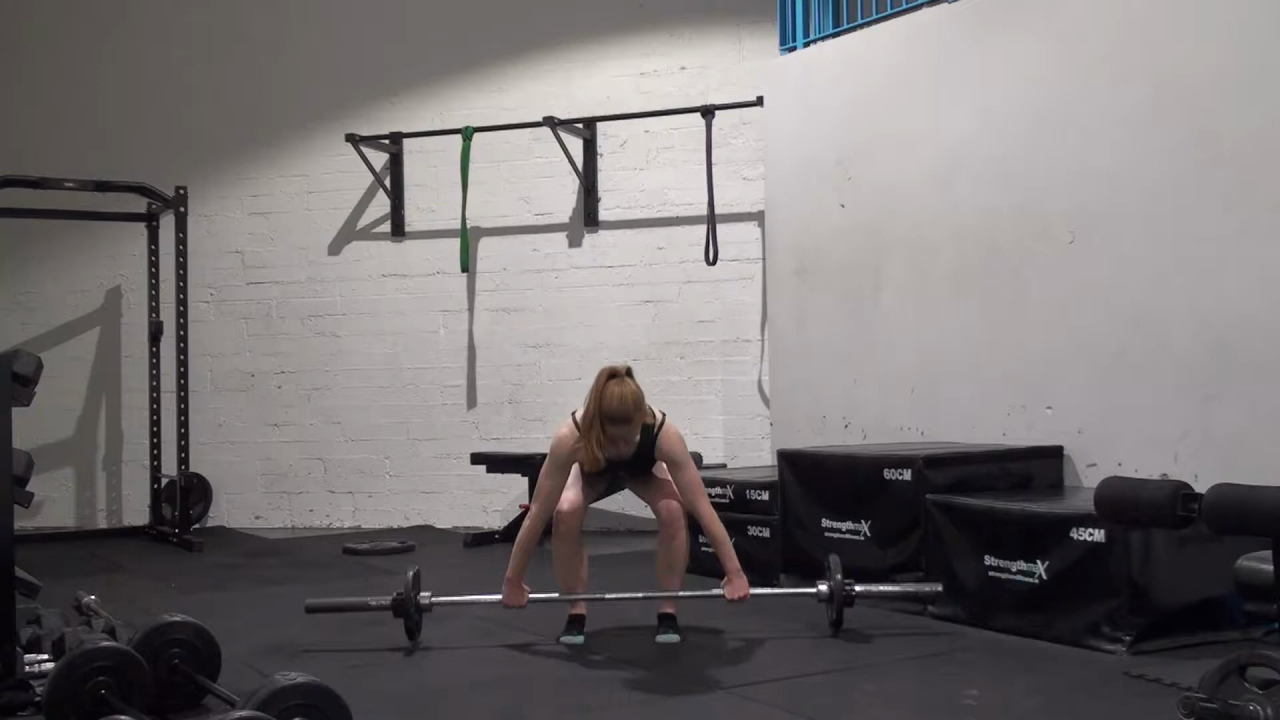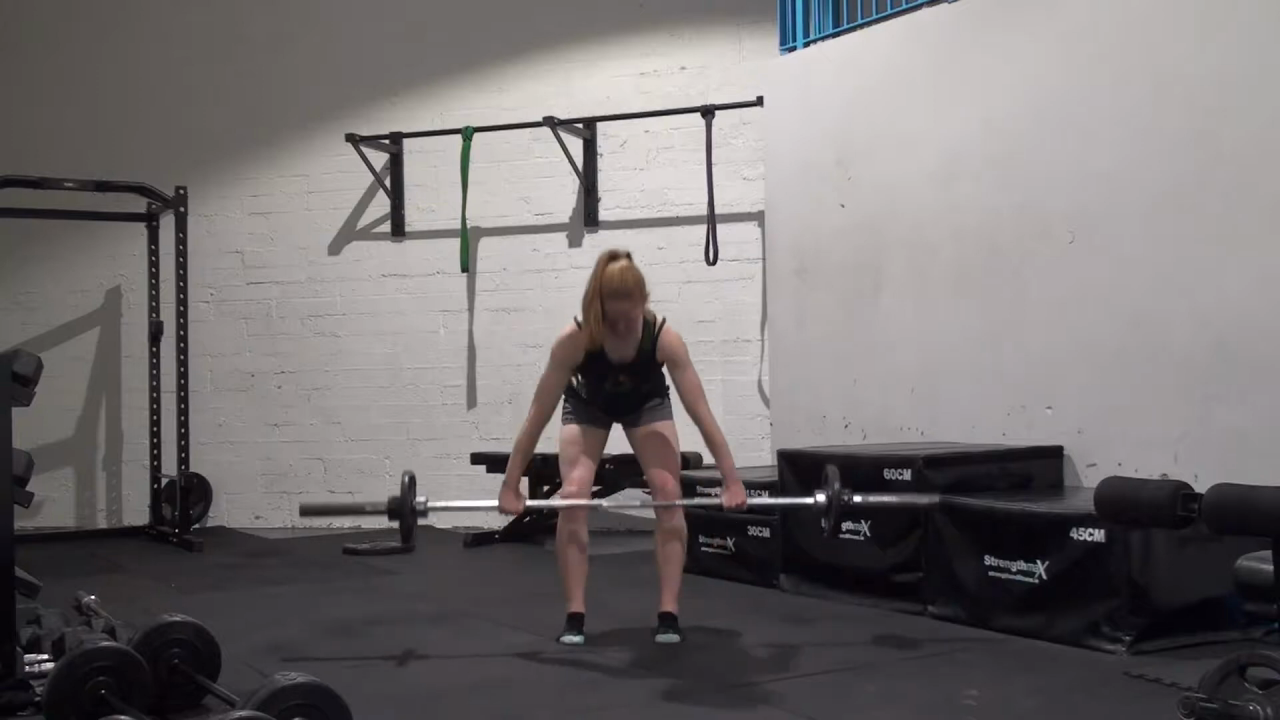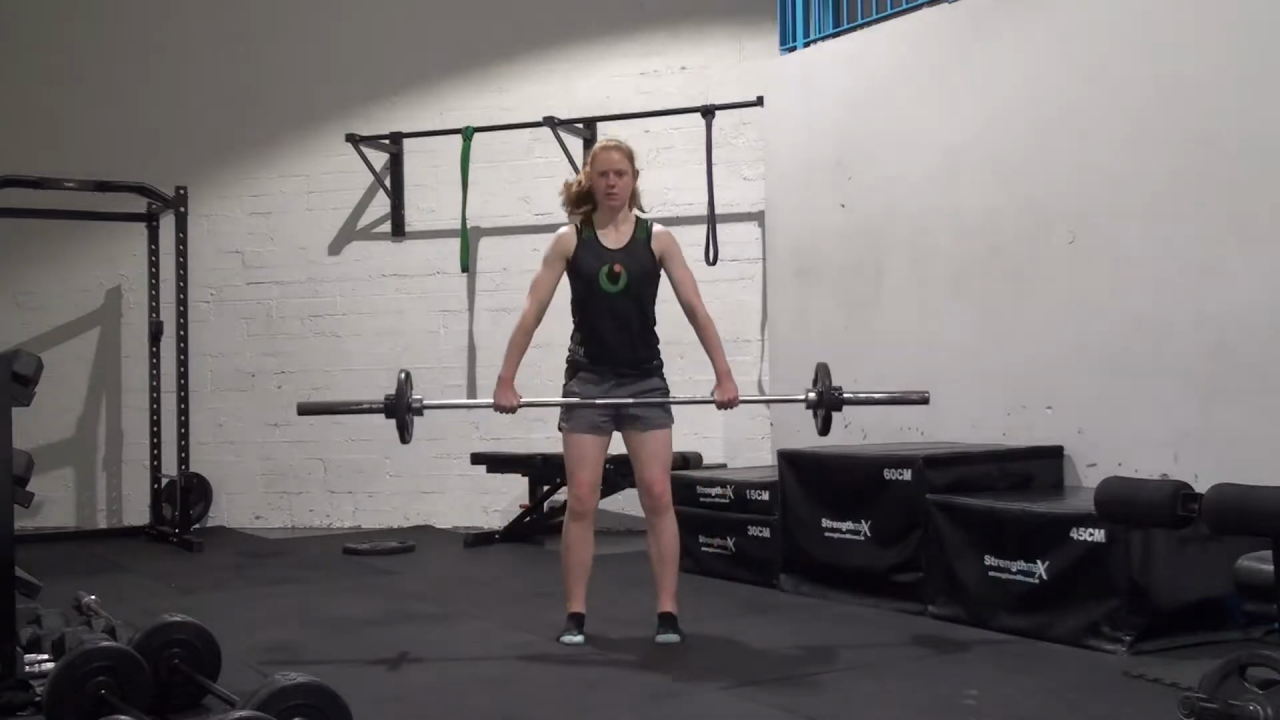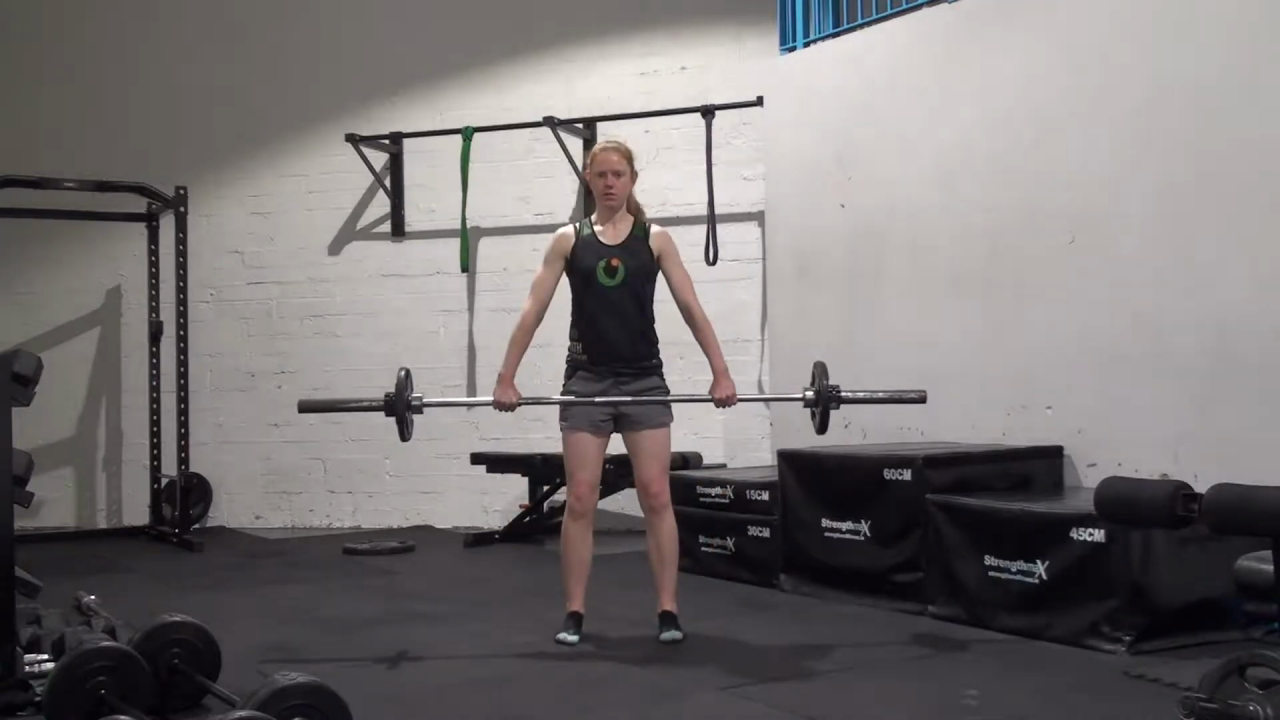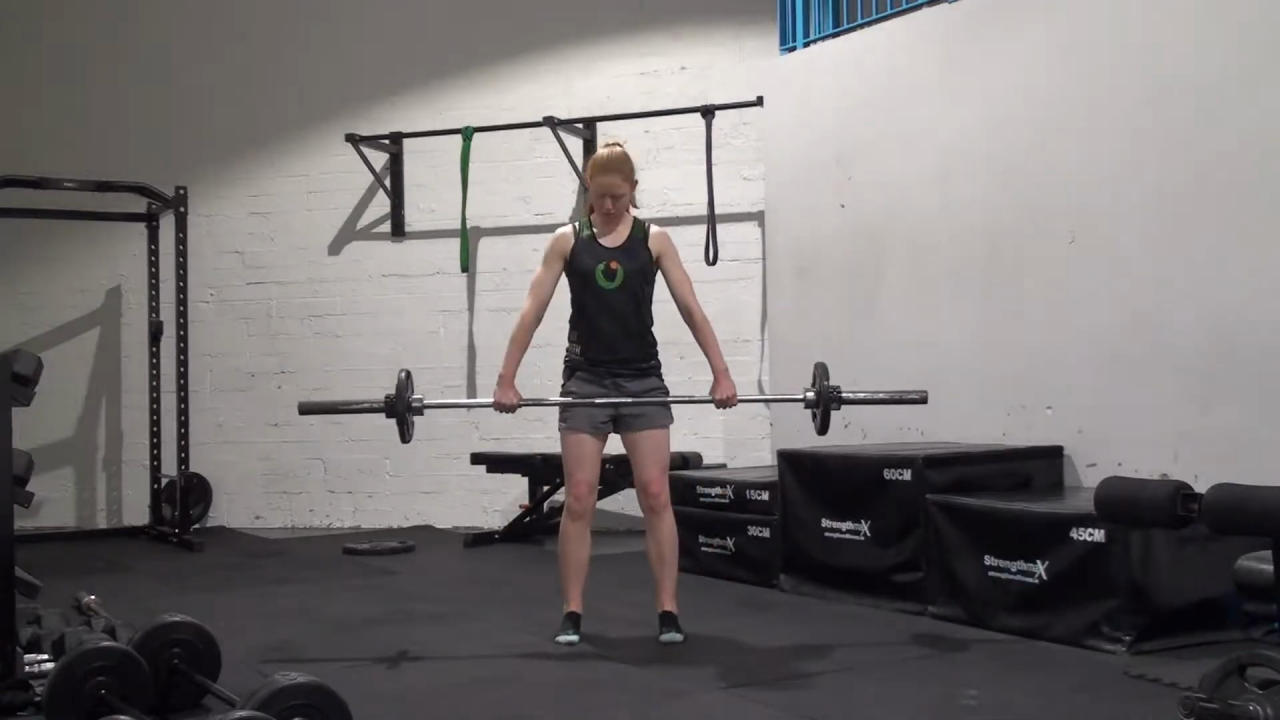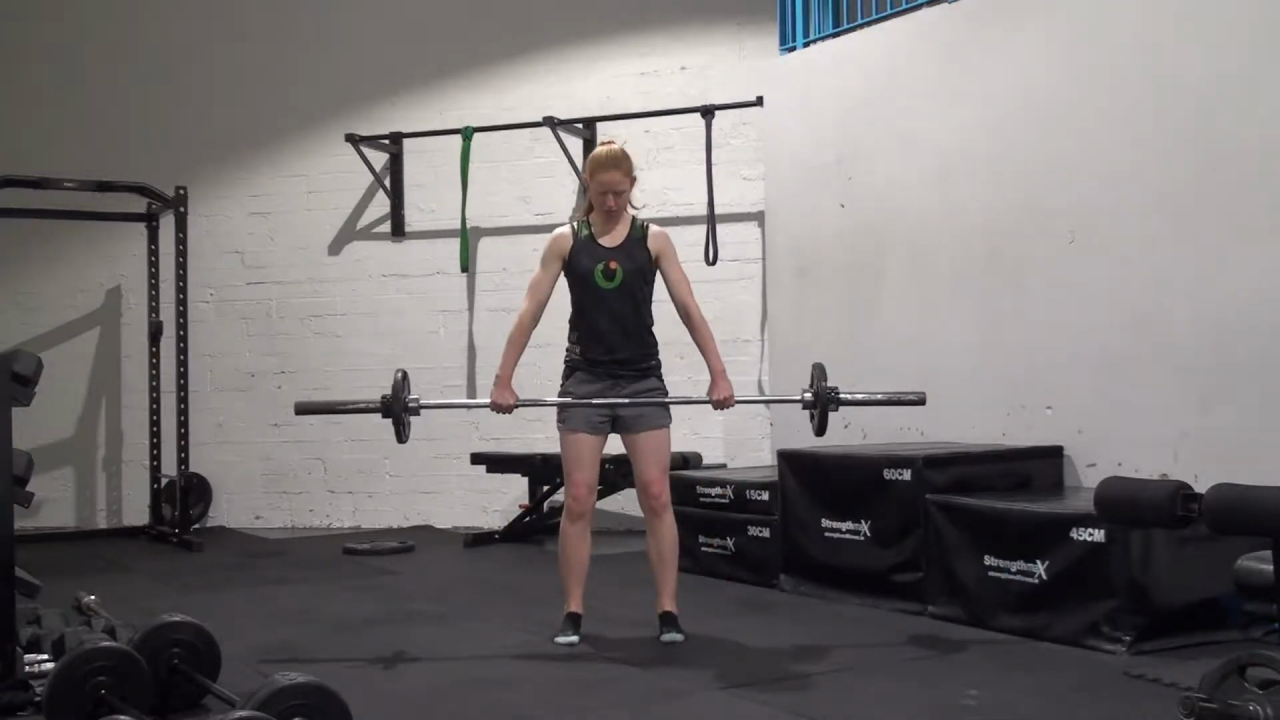
dt=0.5s
person 1, frame 1
left shoulder: (664, 435)
right shoulder: (570, 438)
left elbow: (702, 508)
right elbow: (538, 513)
left wrist: (734, 573)
right wrist: (513, 580)
left hip: (644, 468)
right hip: (591, 467)
left knee: (672, 512)
right knee: (566, 514)
left ankle: (667, 613)
right ankle: (576, 614)
person 1, frame 2
left shoulder: (664, 337)
right shoulder: (573, 340)
left elbow: (702, 413)
right elbow: (537, 417)
left wrist: (732, 479)
right wrist: (510, 484)
left hip: (647, 404)
right hip: (586, 405)
left knee: (668, 492)
right knee: (573, 496)
left ankle: (668, 613)
right ankle: (575, 615)
person 1, frame 3
left shoulder: (658, 238)
right shoulder: (569, 239)
left elbow: (695, 308)
right elbow: (532, 311)
left wrist: (724, 375)
right wrist: (506, 379)
left hip: (645, 380)
right hip: (587, 380)
left knee: (658, 497)
right knee: (581, 500)
left ankle: (668, 612)
right ankle: (575, 615)
person 1, frame 4
left shoulder: (655, 238)
right shoulder: (568, 238)
left elbow: (691, 308)
right elbow: (534, 310)
left wrist: (721, 372)
right wrist: (506, 376)
left hip: (644, 378)
right hip: (586, 378)
left knee: (656, 495)
right knee: (580, 498)
left ankle: (668, 610)
right ankle: (574, 613)
person 1, frame 5
left shoulder: (654, 239)
right shoulder: (567, 240)
left elbow: (691, 309)
right elbow: (532, 311)
left wrist: (721, 373)
right wrist: (506, 378)
left hip: (642, 379)
right hip: (584, 380)
left knee: (656, 496)
right knee: (578, 499)
left ankle: (668, 612)
right ankle: (572, 614)
person 1, frame 6
left shoulder: (654, 238)
right shoulder: (565, 239)
left elbow: (689, 309)
right elbow: (530, 311)
left wrist: (719, 373)
right wrist: (503, 378)
left hip: (642, 380)
right hip: (584, 380)
left knee: (657, 497)
right knee: (578, 500)
left ankle: (668, 612)
right ankle: (572, 613)
